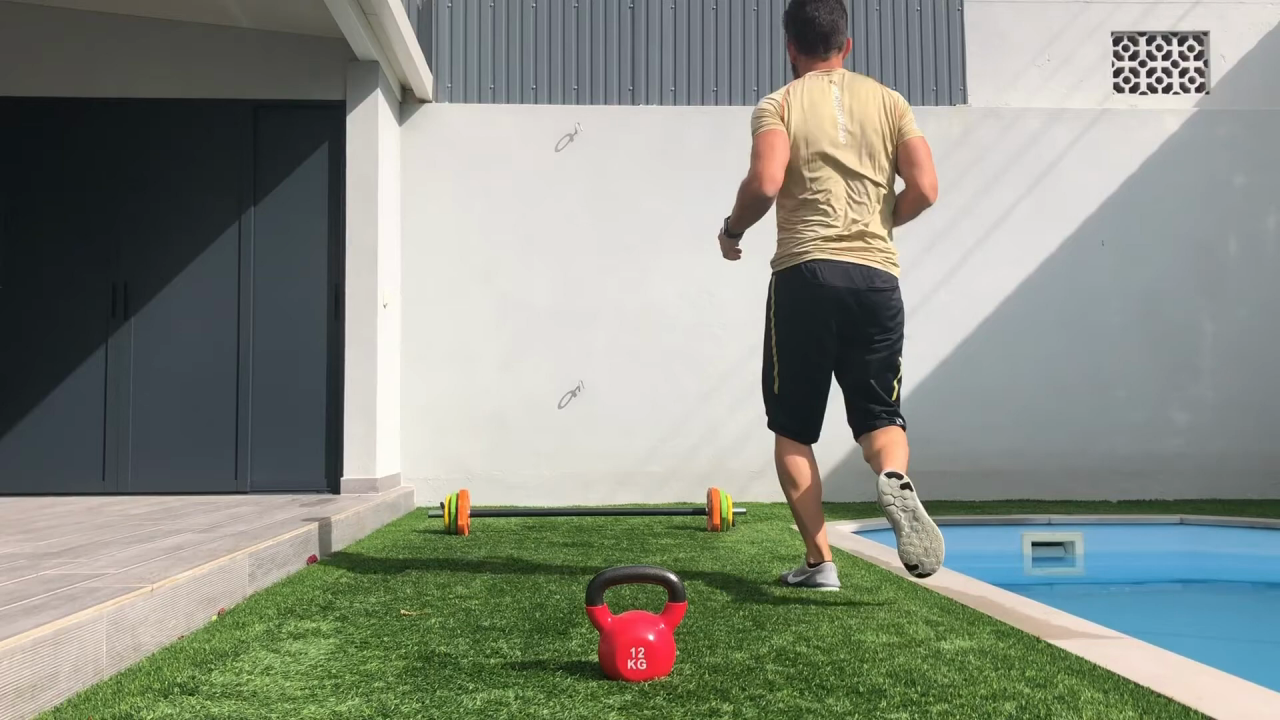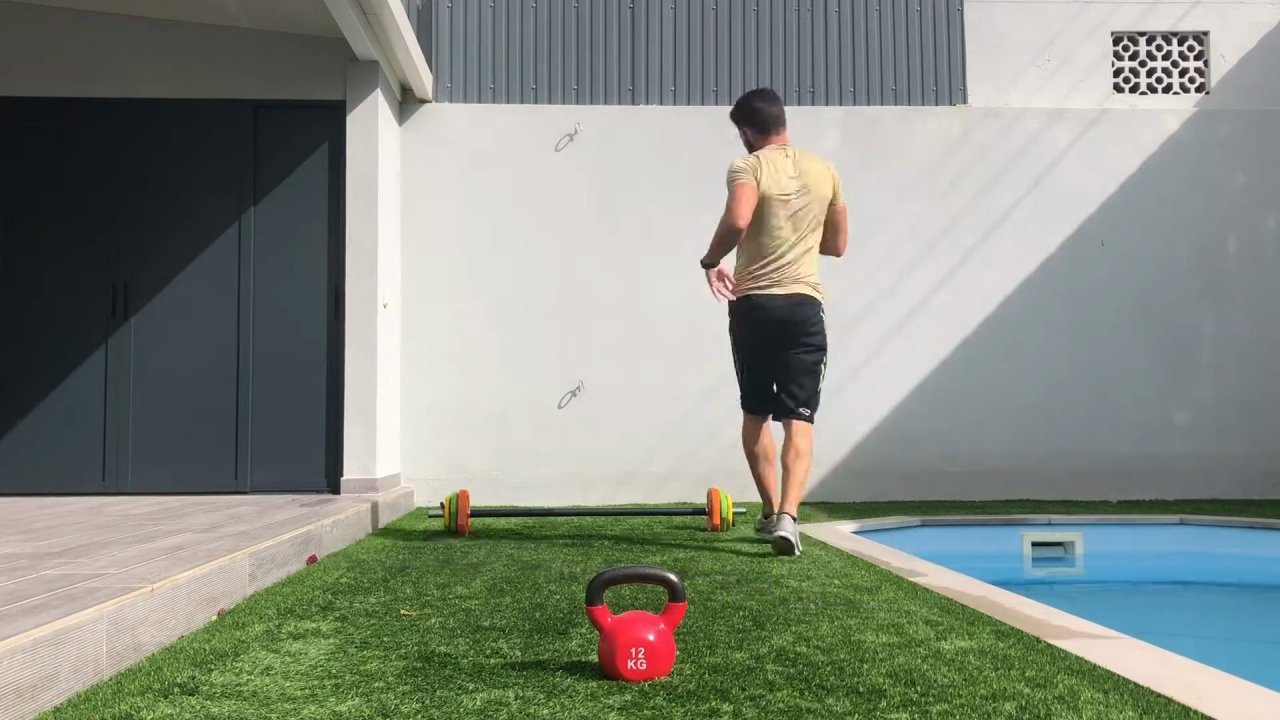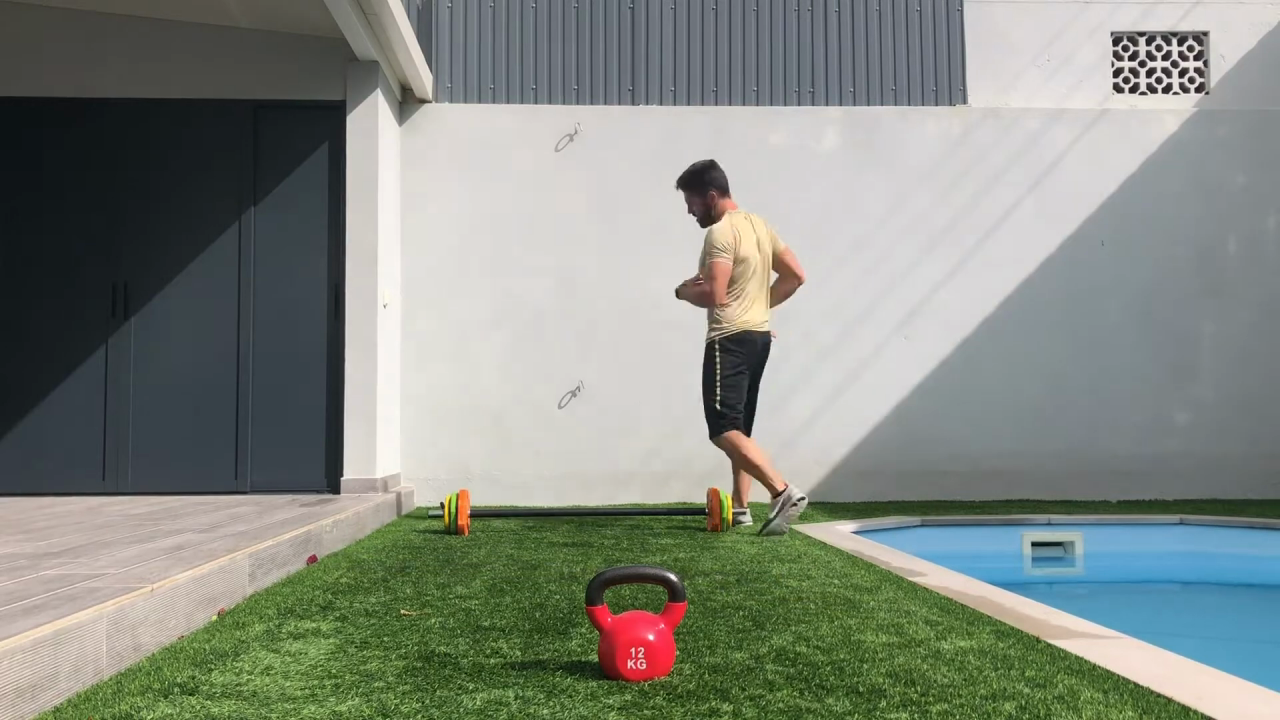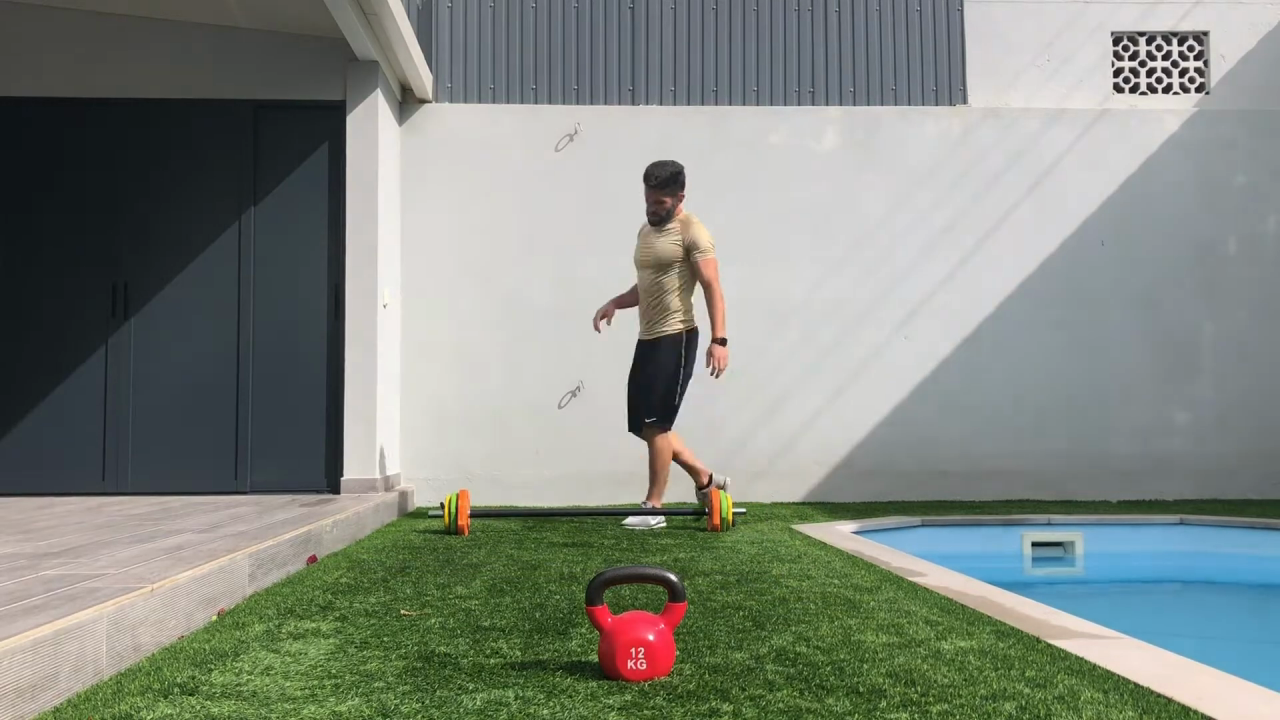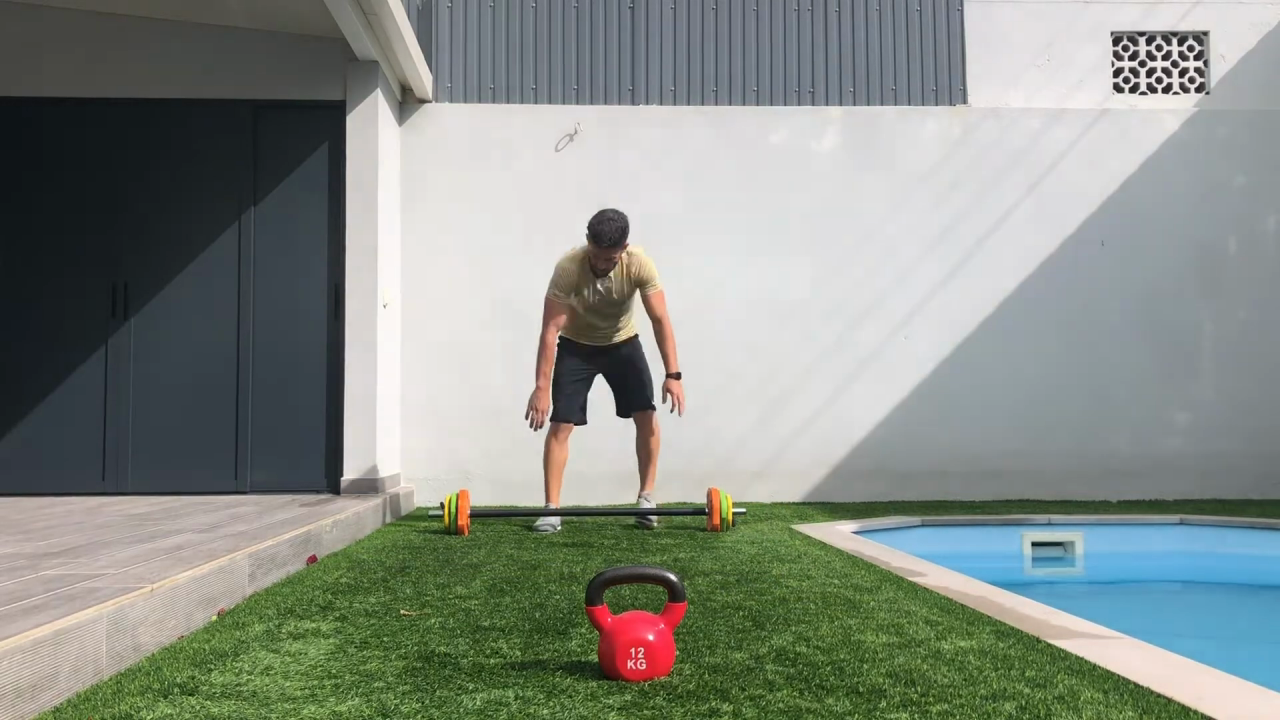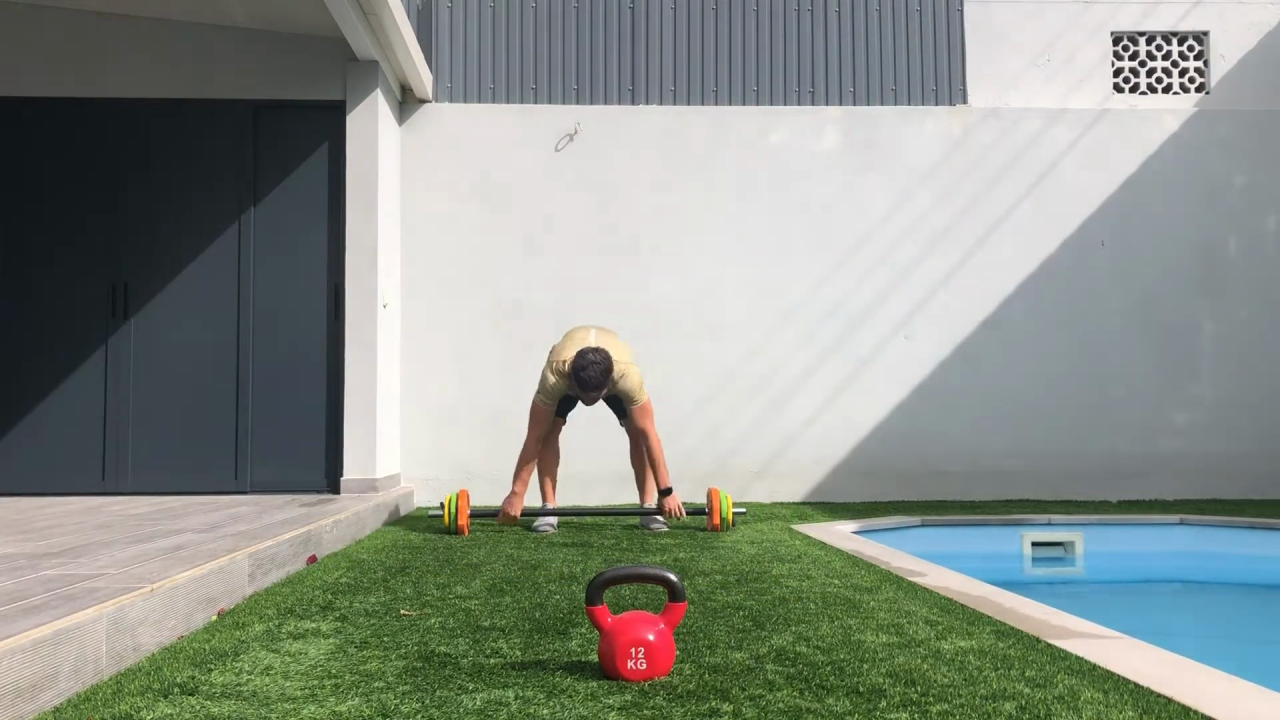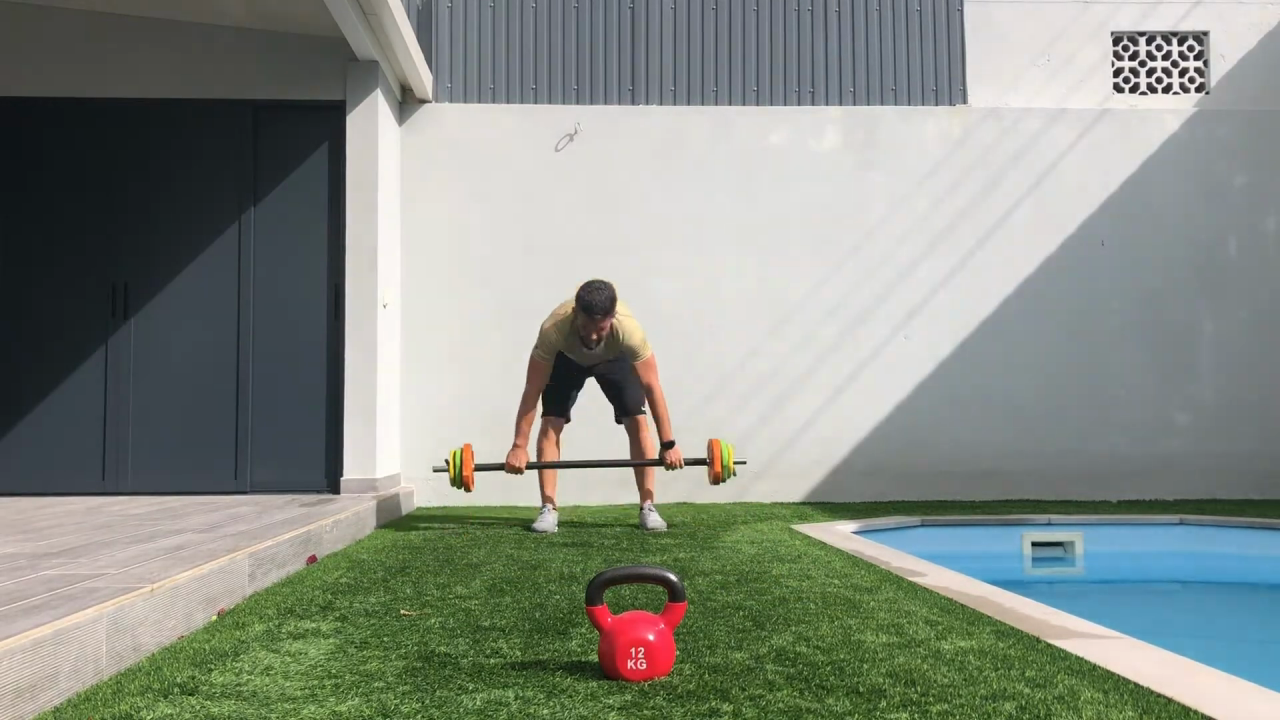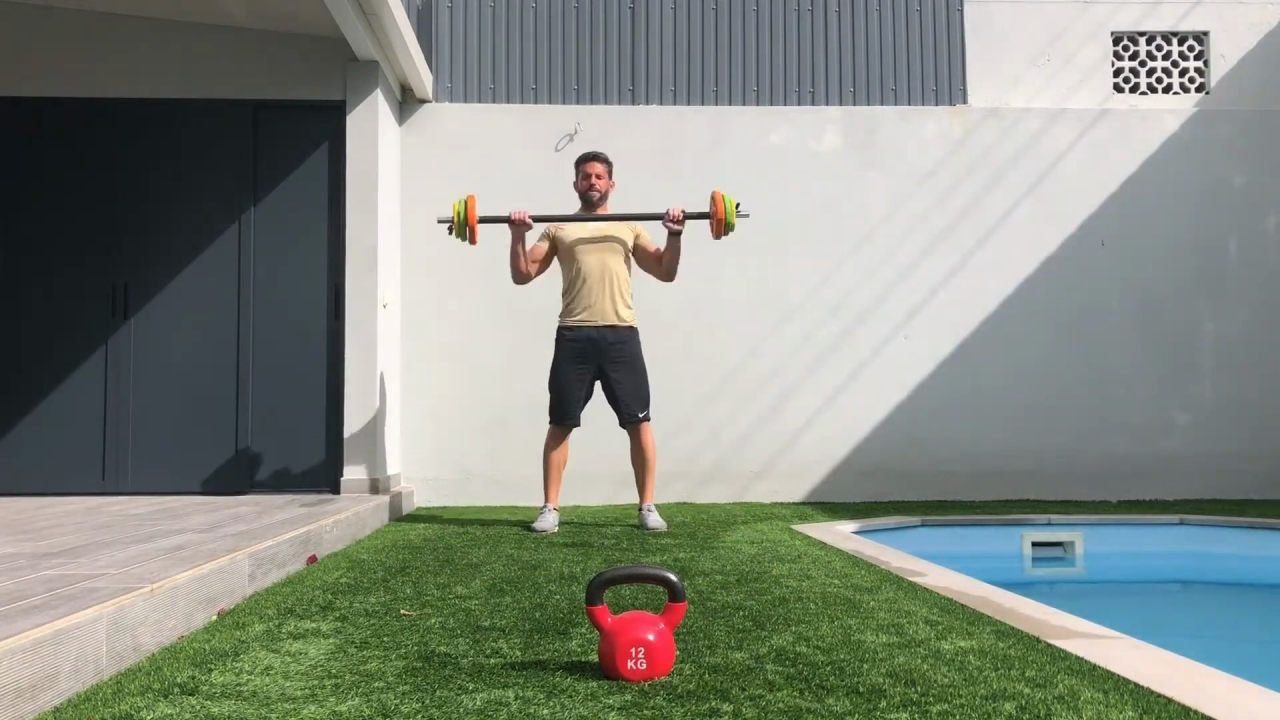
dt=0.3s
person 1, frame 1
left shoulder: (778, 106)
right shoulder: (886, 101)
left elbow: (765, 184)
right elbow: (924, 190)
left wrist: (731, 227)
left hip: (806, 277)
right hip: (876, 278)
left knee: (793, 432)
right knee: (878, 419)
left ankle: (821, 561)
right ankle: (896, 481)
person 1, frame 2
left shoulder: (746, 167)
right shoulder: (824, 172)
left elbow: (737, 219)
right elbow: (837, 244)
left wrist: (711, 263)
left hip: (753, 304)
right hip: (803, 305)
left knee: (757, 412)
right knee: (797, 419)
left ankle: (774, 510)
right ankle: (785, 517)
person 1, frame 3
left shoulder: (719, 233)
right shoulder: (757, 225)
left elbow: (715, 295)
right elbow: (796, 275)
left wrist: (684, 291)
left hip: (730, 341)
right hip: (757, 337)
left knee: (726, 431)
right knee: (740, 426)
left ankle: (782, 492)
right ankle: (740, 508)
person 1, frame 4
left shoulder: (692, 231)
right shoulder: (646, 231)
left elbow: (712, 287)
left wrist: (719, 340)
right wrist: (613, 303)
left hip: (673, 340)
right hip: (647, 340)
left knee: (656, 425)
right knee: (643, 427)
left ankle: (654, 509)
right ankle: (708, 481)
person 1, frame 5
left shoulder: (639, 263)
right shoulder: (569, 267)
left elbow: (661, 320)
right elbow: (550, 328)
left wrist: (673, 375)
right wrist: (542, 385)
left hip: (622, 343)
right hip: (576, 346)
left knee: (646, 417)
right knee: (561, 425)
left ankle: (646, 499)
right ankle: (552, 508)
person 1, frame 6
left shoulder: (626, 375)
right shoulder: (555, 375)
left elbow: (648, 434)
right elbow: (534, 438)
left wrist: (666, 492)
right wrist: (516, 493)
left hip: (614, 363)
left knee: (637, 429)
right knee: (549, 429)
left ankle: (648, 506)
right ankle: (549, 508)
person 1, frame 7
left shoulder: (628, 329)
right shoulder: (555, 328)
left elbow: (653, 388)
right elbow: (532, 391)
left wrist: (669, 445)
right wrist: (519, 446)
left hip: (614, 360)
right hip: (566, 361)
left knee: (637, 419)
right knee: (552, 421)
left ankle: (647, 506)
right ankle: (548, 507)
person 1, frame 8
left shoulder: (628, 229)
right shoulder: (558, 230)
left elbow: (665, 273)
right elbow: (522, 275)
left wrist: (675, 233)
right wrist: (518, 232)
left hip: (621, 337)
right hip: (573, 338)
left knee: (639, 424)
right knee: (560, 426)
left ankle: (647, 507)
right ankle: (550, 508)
